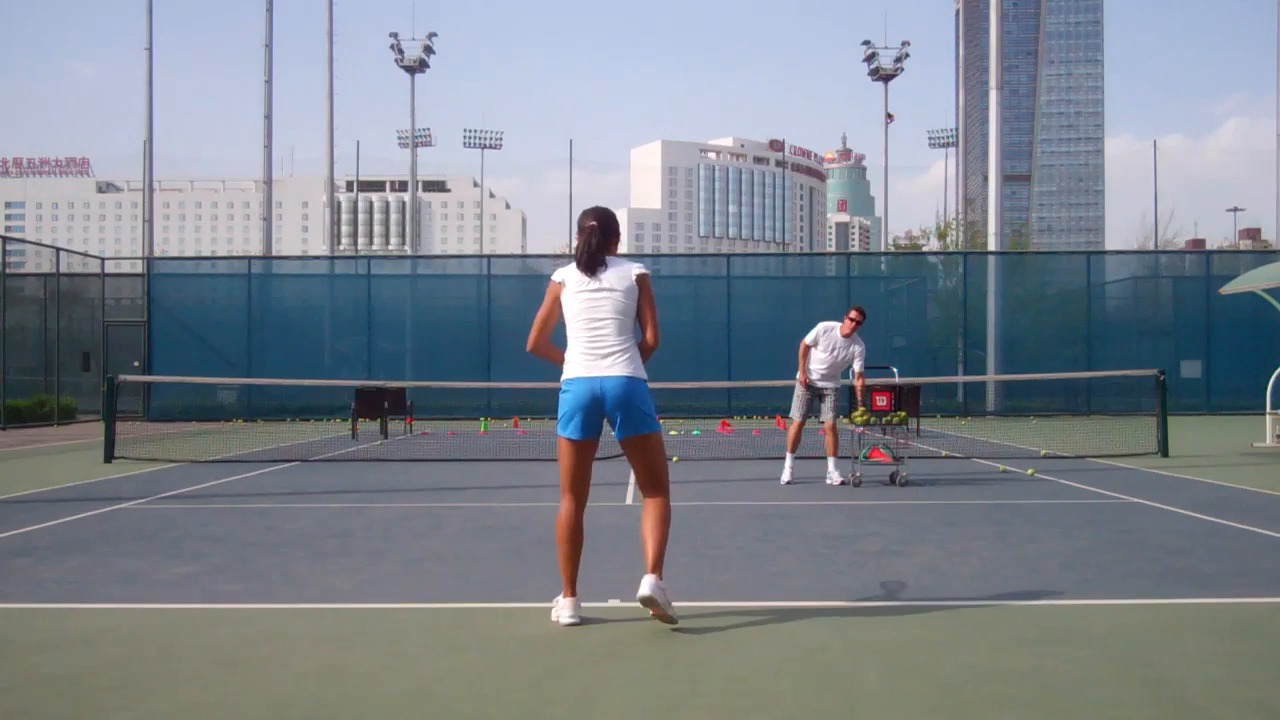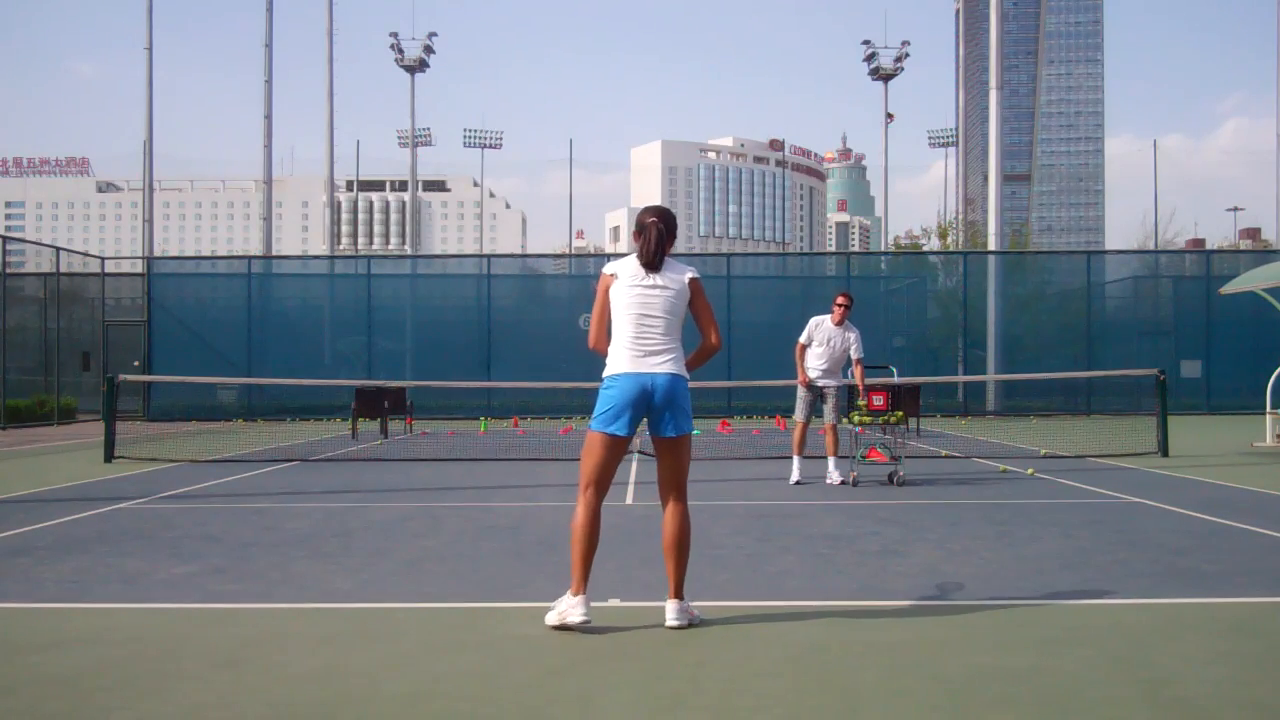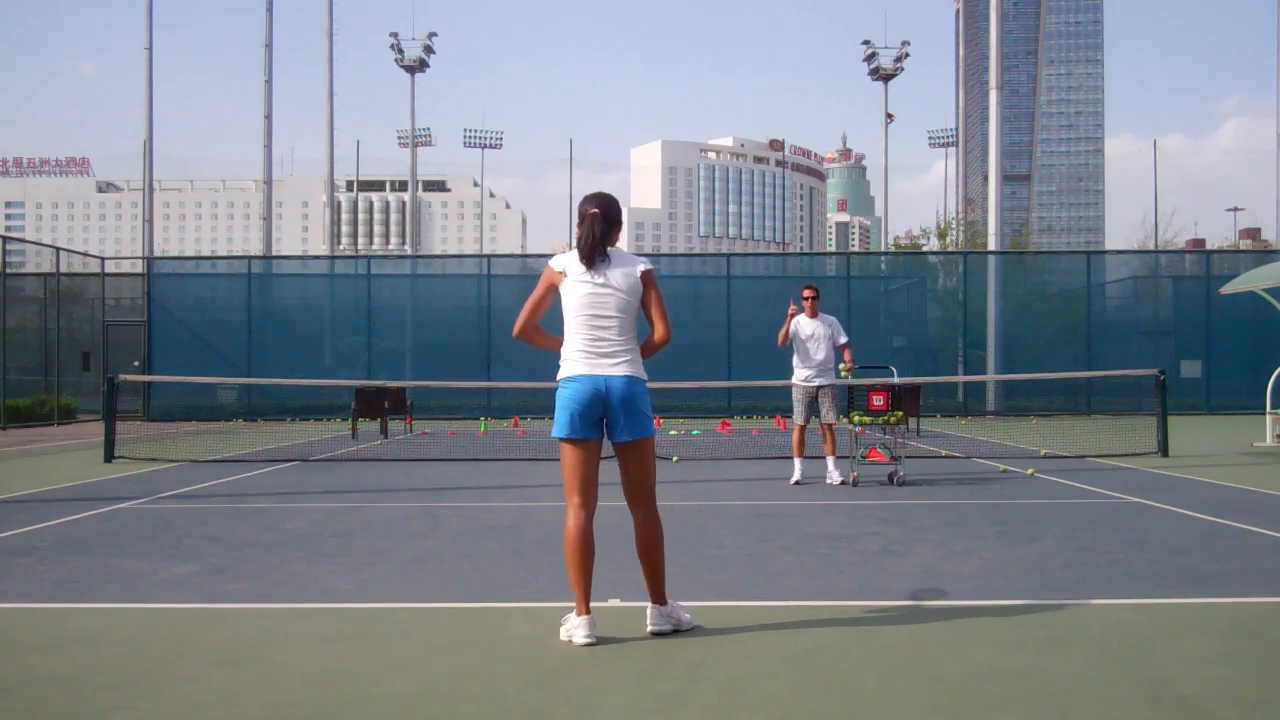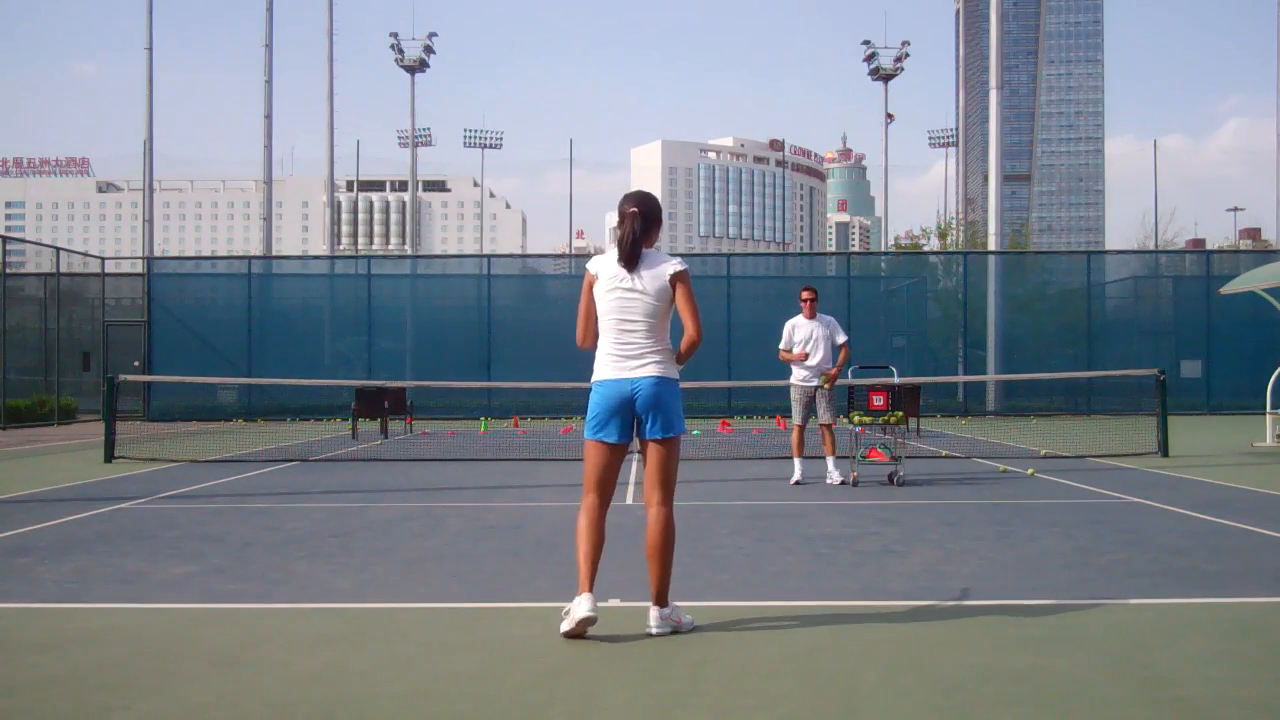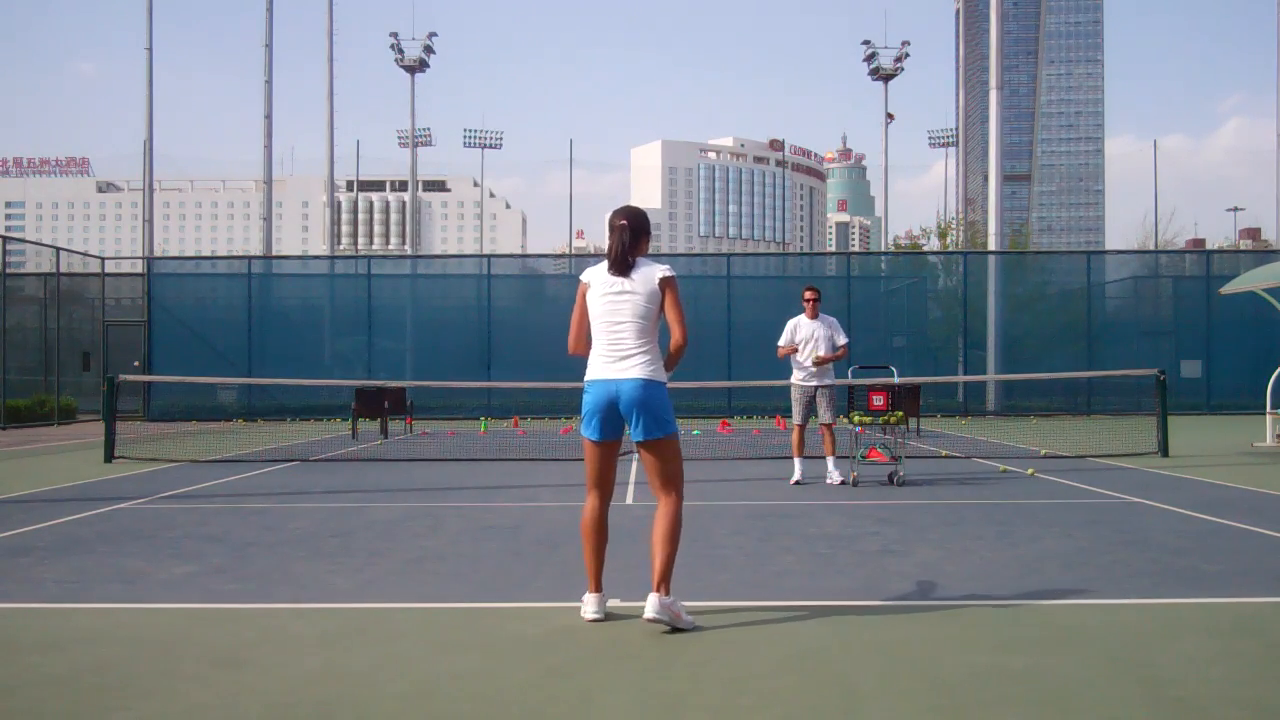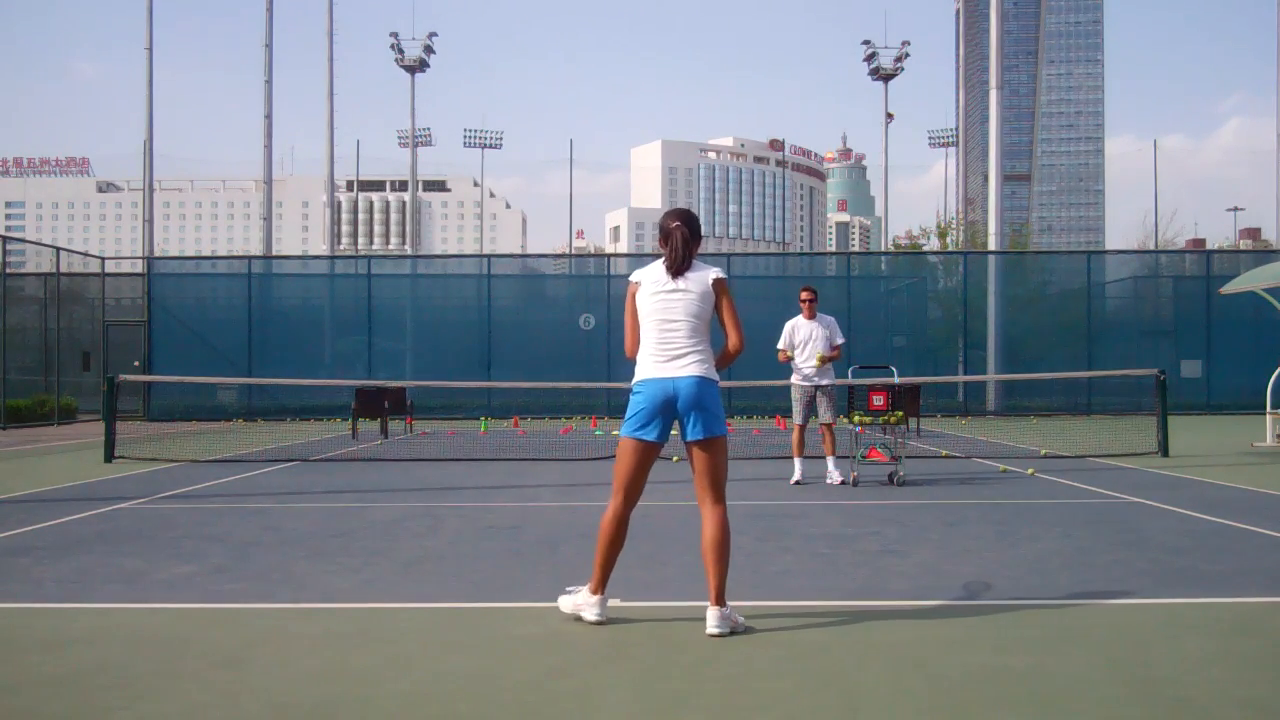
dt=0.7s
person 1, frame 1
left shoulder: (562, 278)
right shoulder: (636, 273)
left elbow: (534, 343)
right elbow: (651, 340)
left hip: (577, 387)
right hip: (627, 386)
left knee: (572, 499)
right knee: (656, 491)
left ankle: (568, 599)
right ankle: (653, 579)
person 1, frame 2
left shoulder: (614, 271)
right shoulder: (688, 277)
left elbow: (595, 341)
right elbow: (713, 341)
left hip: (620, 383)
right hip: (670, 385)
left knee: (589, 493)
right knee: (674, 499)
left ankle: (577, 597)
right ankle: (676, 603)
person 1, frame 3
left shoulder: (561, 266)
right shoulder: (638, 268)
left elbow: (523, 329)
right elbow: (662, 333)
left hip: (577, 385)
right hip: (627, 385)
left knee: (579, 506)
right knee: (643, 505)
left ankle: (582, 617)
right ankle: (659, 607)
person 1, frame 4
left shoulder: (597, 267)
right shoulder: (672, 268)
left elbow: (584, 339)
right elbow: (694, 333)
right wrist: (673, 361)
left hip: (608, 385)
right hip: (657, 385)
left knee: (594, 499)
right knee: (658, 502)
left ankle: (585, 596)
right ankle: (660, 610)
person 1, frame 5
left shoulder: (590, 277)
right shoulder: (660, 275)
left elbow: (575, 345)
right elbow: (679, 337)
left hip: (598, 386)
right hip: (643, 386)
left knee: (597, 496)
right knee: (669, 495)
left ankle: (594, 596)
right ankle: (660, 595)
person 1, frame 6
left shoulder: (640, 279)
right shoulder: (714, 278)
left elbow: (631, 348)
right elbow: (736, 342)
left hip: (650, 388)
right hip: (699, 387)
left knee: (622, 498)
right knee: (713, 502)
left ankle: (594, 596)
right ankle: (717, 609)
person 2, frame 1
left shoulder: (858, 346)
right shoulder: (824, 328)
left elbow: (859, 377)
right elbow: (804, 345)
left wrist: (860, 403)
right wrist: (802, 372)
left hip: (830, 385)
right hip: (807, 380)
left knee: (830, 426)
right knee: (798, 422)
left ankle: (832, 471)
right ankle: (788, 467)
person 2, frame 2
left shoulder: (853, 334)
right shoulder: (816, 322)
left elbow: (857, 363)
right elbow: (800, 347)
left wrist: (861, 389)
right wrist: (801, 372)
left hip: (832, 383)
right hip: (809, 380)
left knee: (831, 426)
right knee: (801, 423)
left ankle: (832, 471)
right ankle: (796, 469)
person 2, frame 3
left shoulder: (831, 322)
right shoulder: (795, 322)
left elbow: (844, 347)
right elbow: (781, 343)
left wrist: (849, 361)
right wrist: (789, 319)
left hip: (826, 381)
right hip: (802, 382)
left knee: (827, 426)
right knee: (799, 425)
left ankle: (832, 470)
right ankle: (798, 470)
person 2, frame 4
left shoulder: (829, 322)
right shoulder: (791, 325)
left elbow: (844, 348)
right elbow: (781, 354)
left wrist: (837, 368)
right wrist: (795, 357)
left hip: (824, 382)
right hip: (799, 382)
left knee: (826, 426)
right knee: (798, 426)
left ankle: (832, 470)
right ankle: (798, 471)
person 2, frame 5
left shoulder: (831, 323)
right shoulder: (794, 323)
left elbow: (844, 350)
right elbow: (780, 352)
left wrist: (830, 358)
right wrist: (788, 350)
left hip: (825, 381)
right hip: (801, 381)
left knee: (827, 425)
right knee: (798, 425)
left ankle: (832, 470)
right ankle: (798, 471)
person 2, frame 6
left shoulder: (829, 322)
right shoulder: (792, 325)
left elbow: (838, 351)
right elbow: (781, 354)
left wrist: (828, 358)
right wrist: (784, 357)
left hip: (825, 381)
right hip: (801, 382)
left knee: (827, 425)
right knee: (799, 426)
left ankle: (832, 470)
right ankle: (798, 471)
